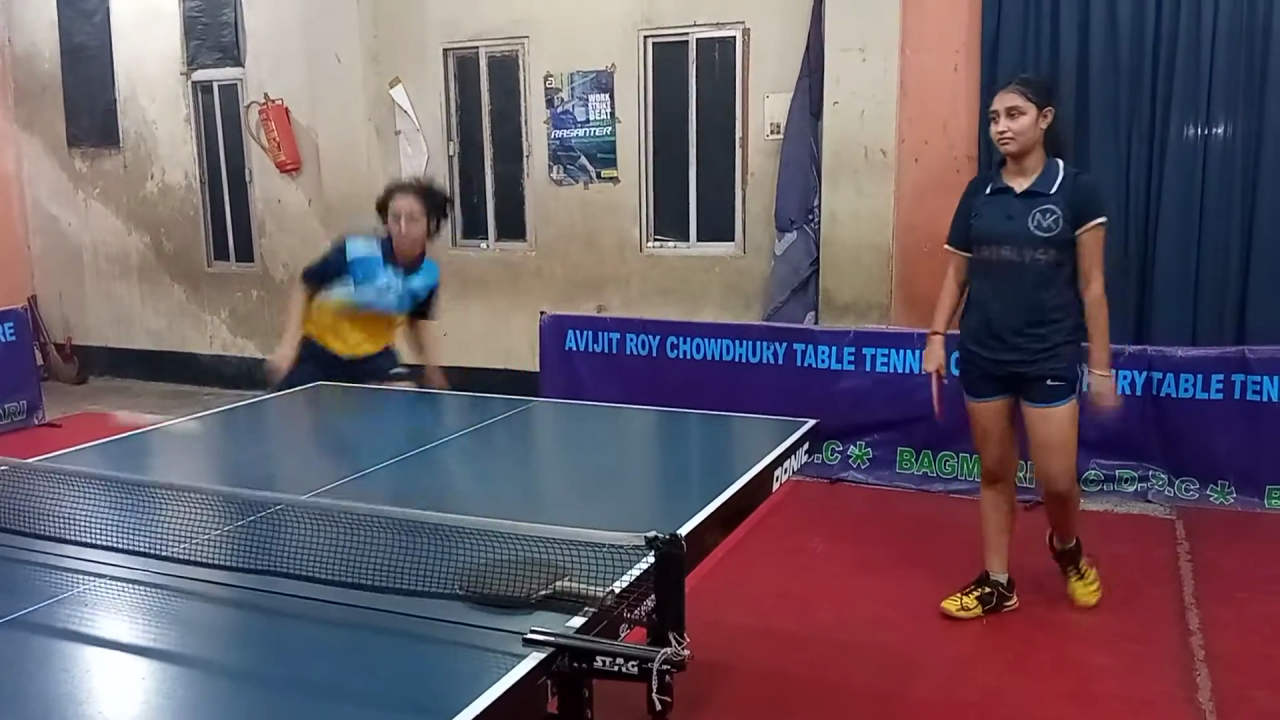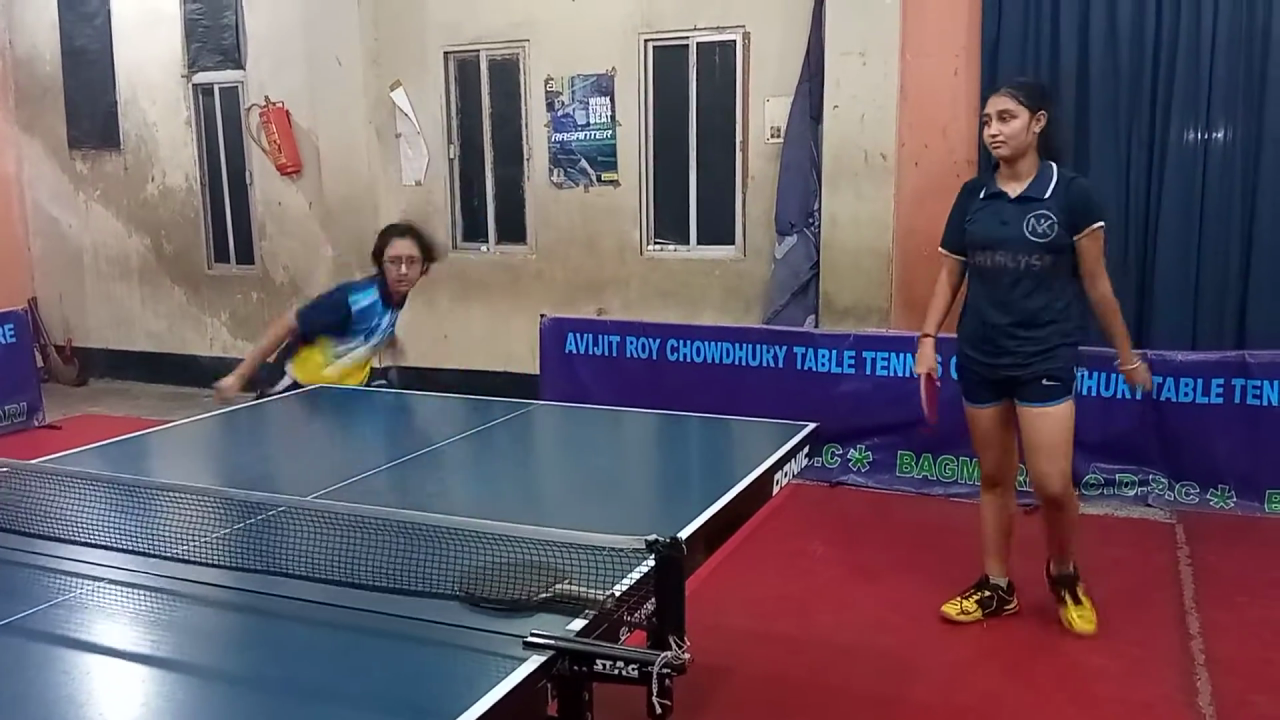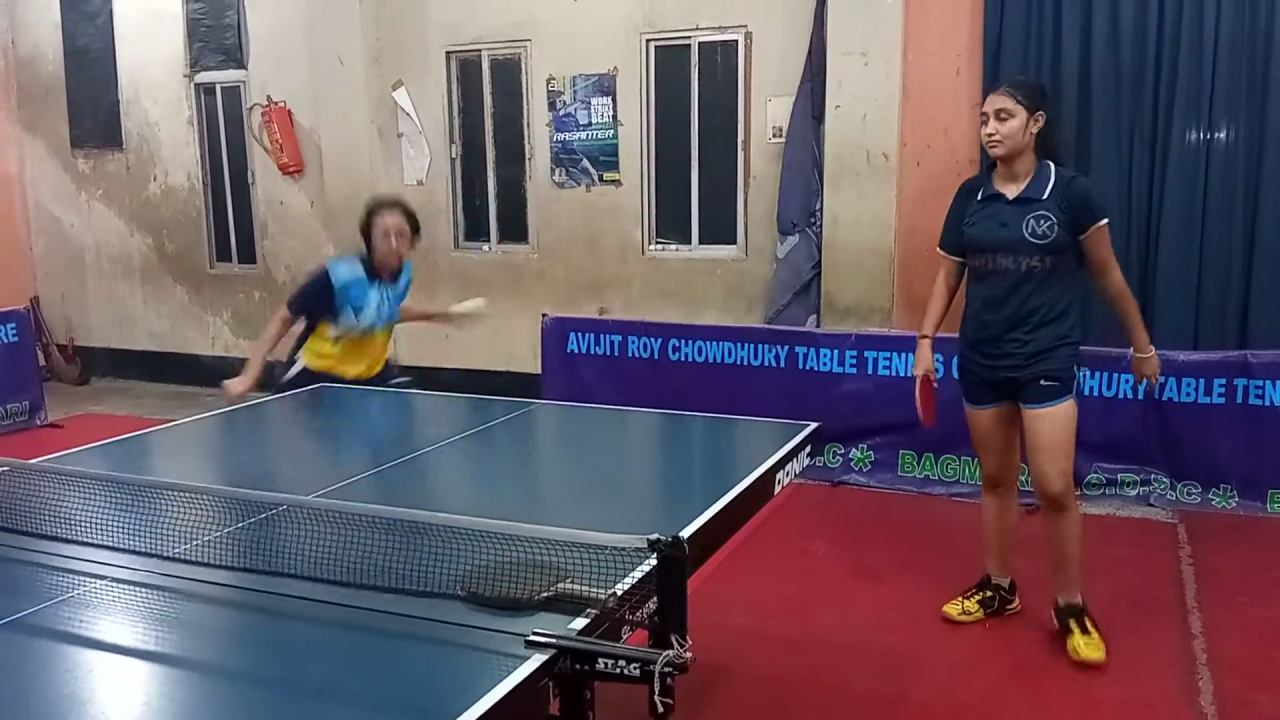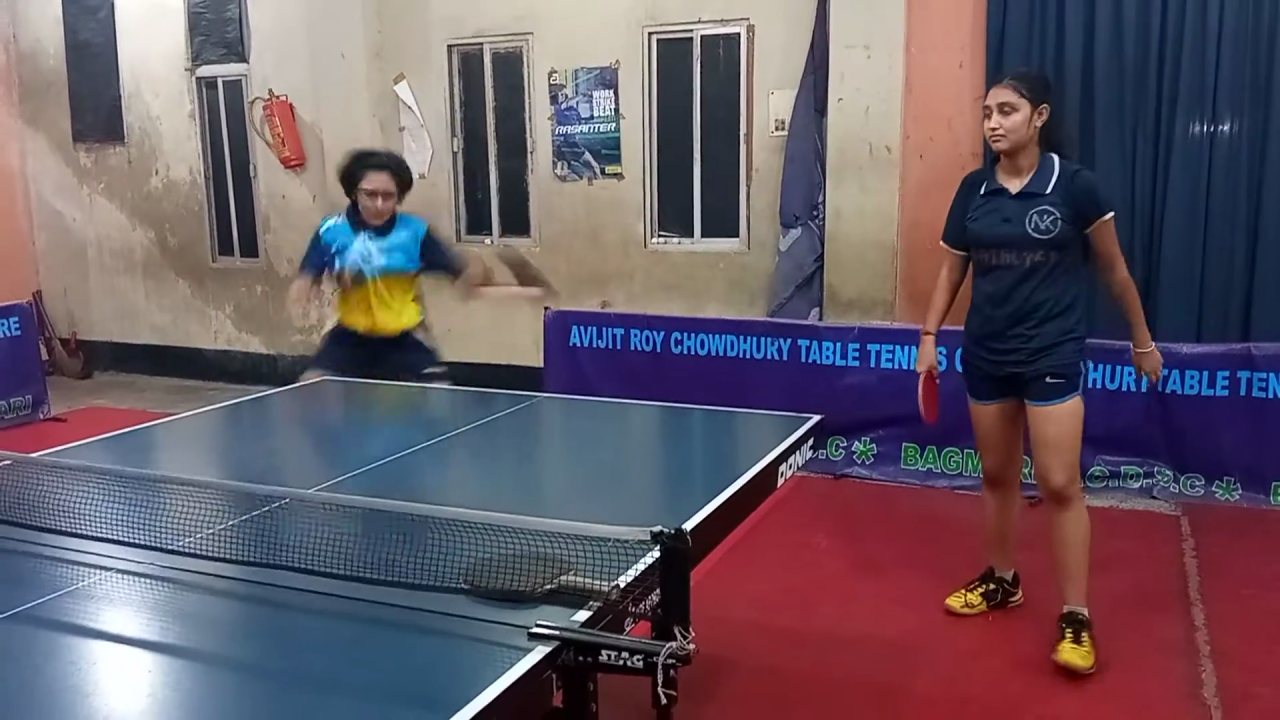
dt=0.1s
person 1, frame 1
left shoulder: (1076, 190)
right shoulder: (977, 193)
left elbow: (1091, 280)
right elbow: (958, 273)
left wrist: (1099, 359)
right wrist: (936, 338)
left hip: (1049, 357)
right hip: (982, 355)
left knee: (1058, 481)
right knee: (996, 473)
left ankle: (1068, 548)
right ankle: (996, 583)
person 1, frame 2
left shoulder: (1072, 193)
right shoulder: (972, 195)
left elbow: (1096, 281)
right elbow: (950, 274)
left wrist: (1126, 353)
right wrist: (928, 337)
left hip: (1045, 359)
right hip: (980, 359)
left knee: (1053, 486)
right knee: (994, 478)
left ankle: (1066, 575)
right ankle: (997, 585)
person 1, frame 3
left shoulder: (1071, 192)
right shoulder: (970, 195)
left elbow: (1108, 276)
right elbow: (948, 275)
left wrist: (1141, 342)
right wrist: (925, 339)
left hip: (1047, 360)
right hip: (981, 360)
left knee: (1055, 488)
right knee: (995, 479)
left ankle: (1072, 608)
right ankle: (998, 586)
person 1, frame 4
left shoulder: (1075, 185)
right shoulder: (973, 189)
left elbow: (1113, 270)
right elbow: (952, 269)
left wrist: (1142, 338)
right wrist: (928, 335)
left hip: (1053, 356)
right hip: (985, 355)
left knee: (1060, 486)
right knee: (996, 476)
left ankle: (1075, 618)
right ankle: (1001, 578)
person 2, frame 1
left shoulder: (428, 274)
right shoulder: (354, 253)
right elbow: (305, 287)
left wrist: (430, 368)
right wrist: (289, 340)
left hip: (373, 354)
right hip: (322, 351)
person 2, frame 2
left shoulder: (395, 298)
right shoulder: (353, 299)
right elbow: (286, 327)
right wrist: (238, 376)
left hip: (349, 386)
right hip: (303, 384)
person 2, frame 3
left shoulder: (402, 277)
right shoulder: (338, 277)
right elbow: (283, 318)
left wrist: (431, 314)
right wrist: (250, 375)
left hip: (369, 375)
right hip: (317, 374)
person 2, frame 4
left shoulder: (415, 232)
right shoulder: (331, 231)
left elbow: (465, 275)
right elbow: (305, 282)
left wrist: (478, 274)
right wrist: (302, 290)
left hip: (407, 339)
right hip: (354, 339)
